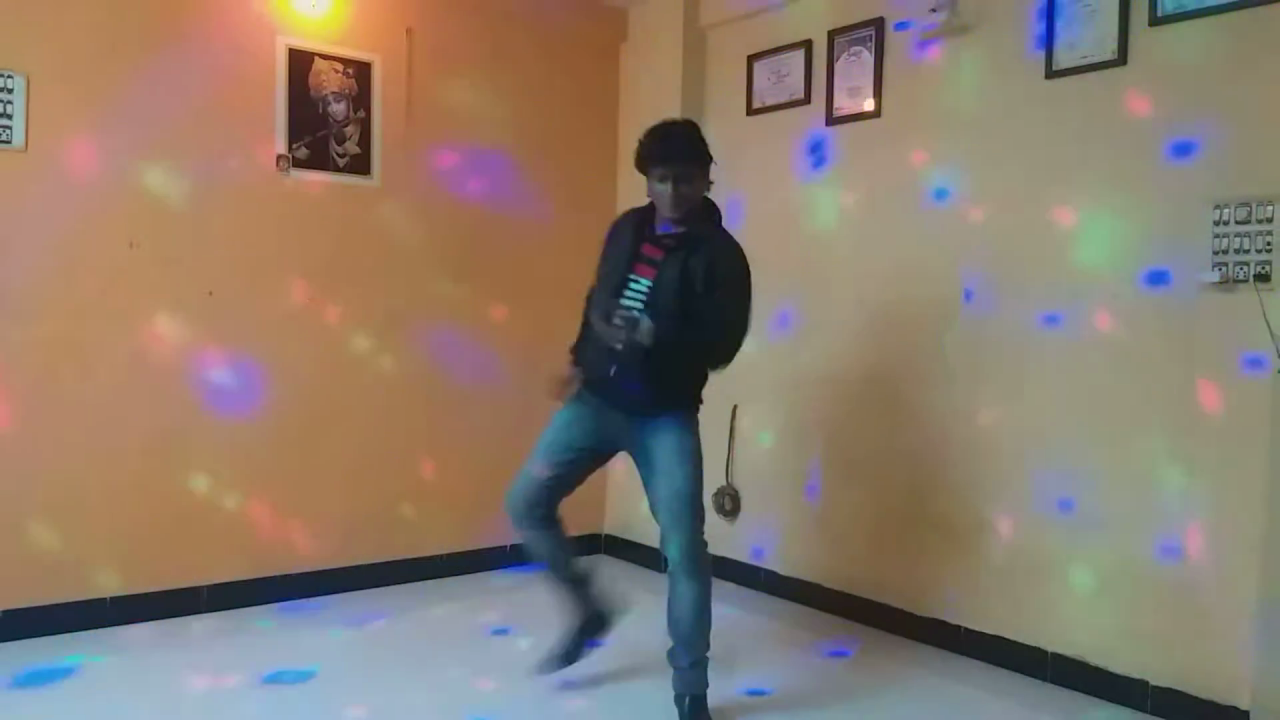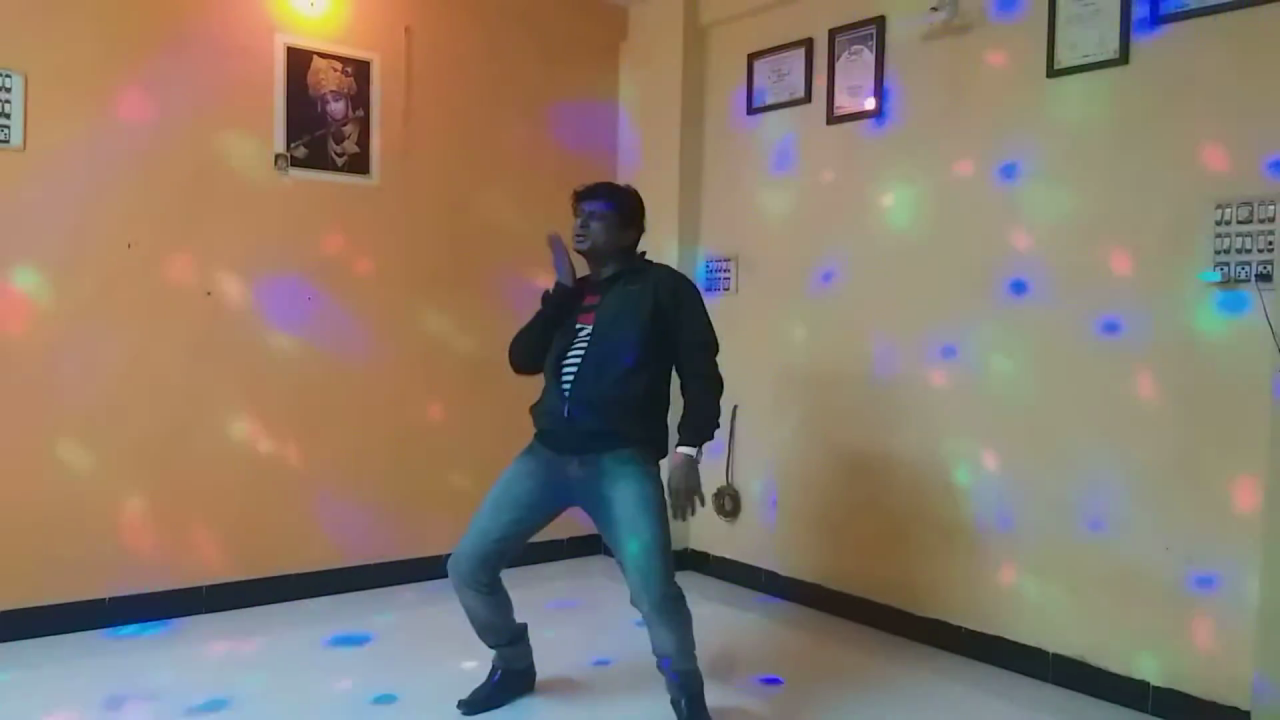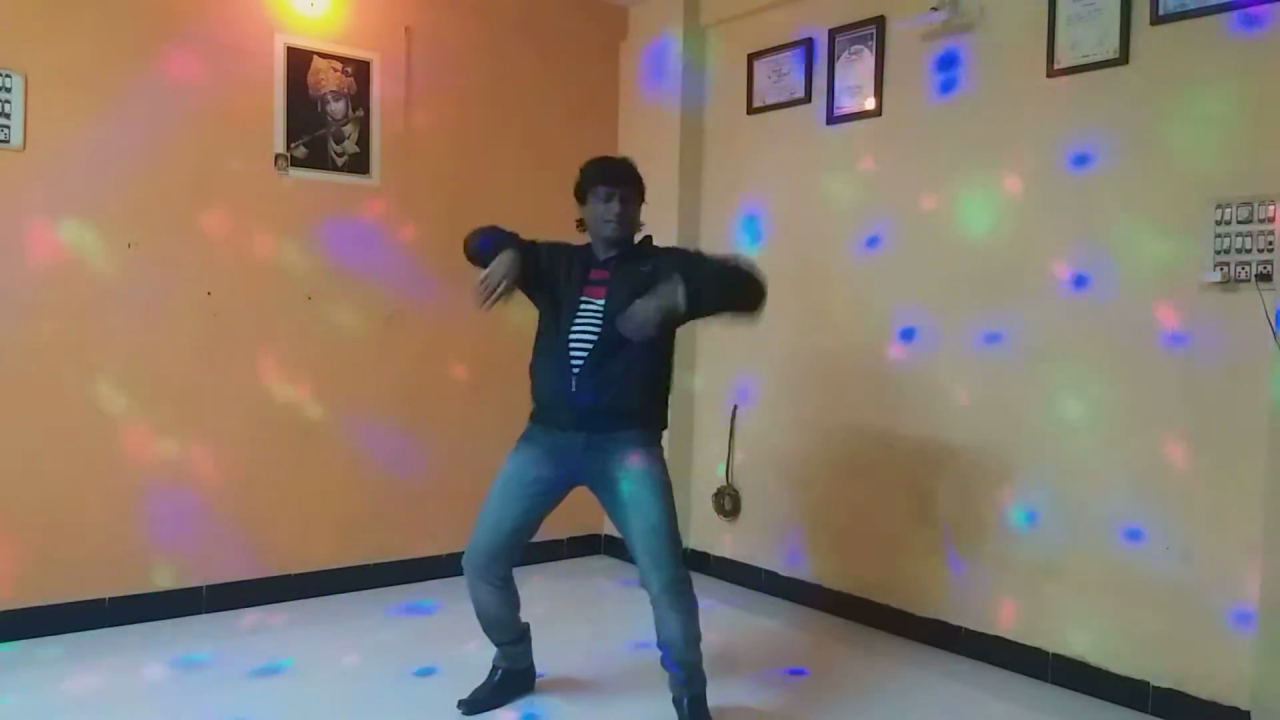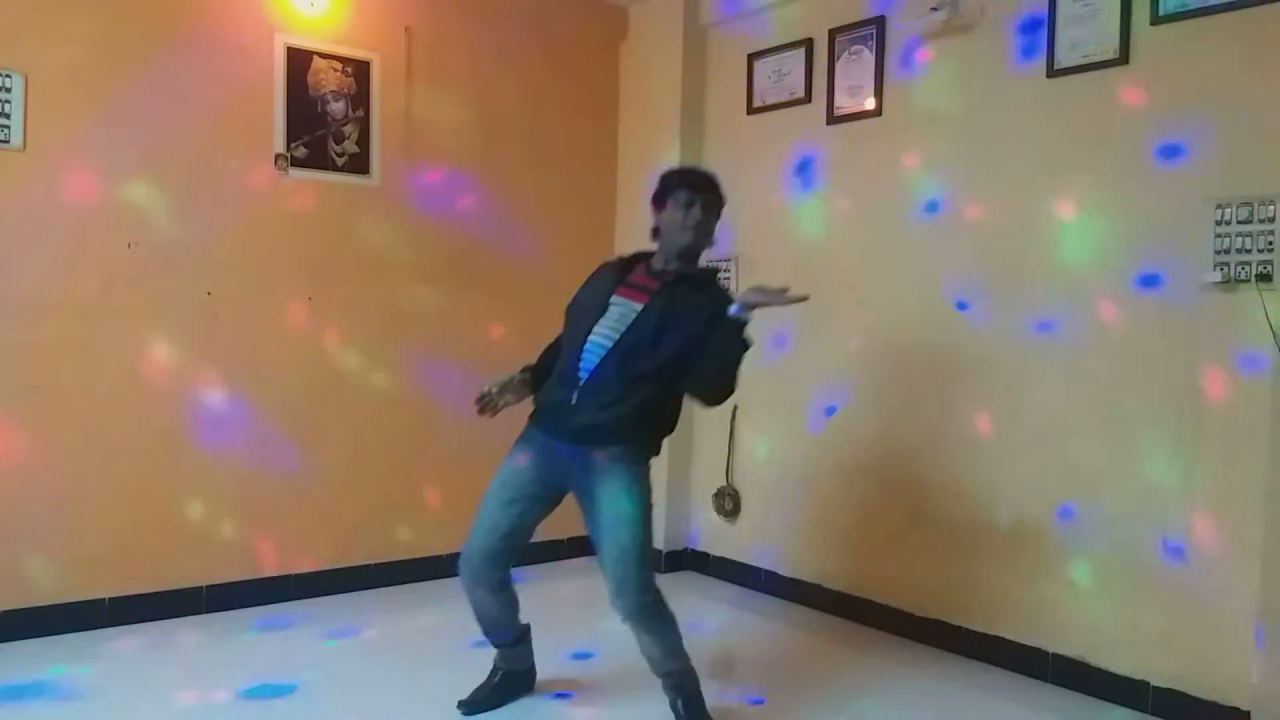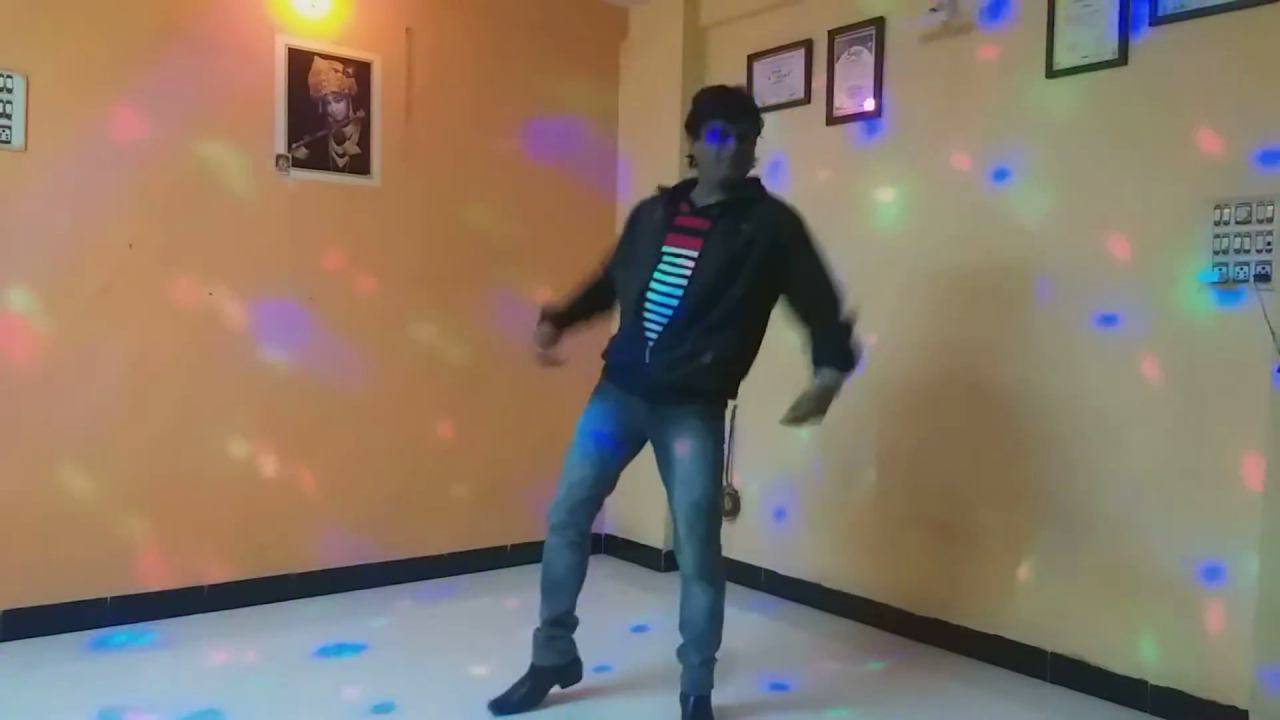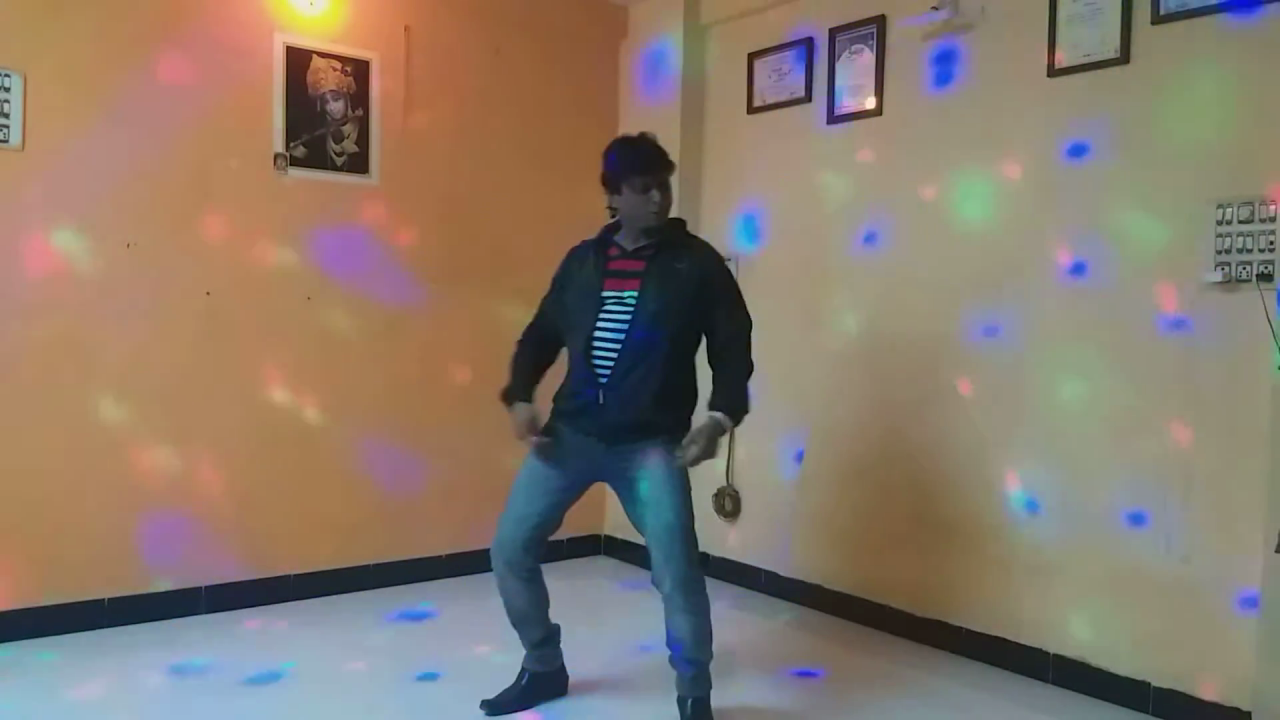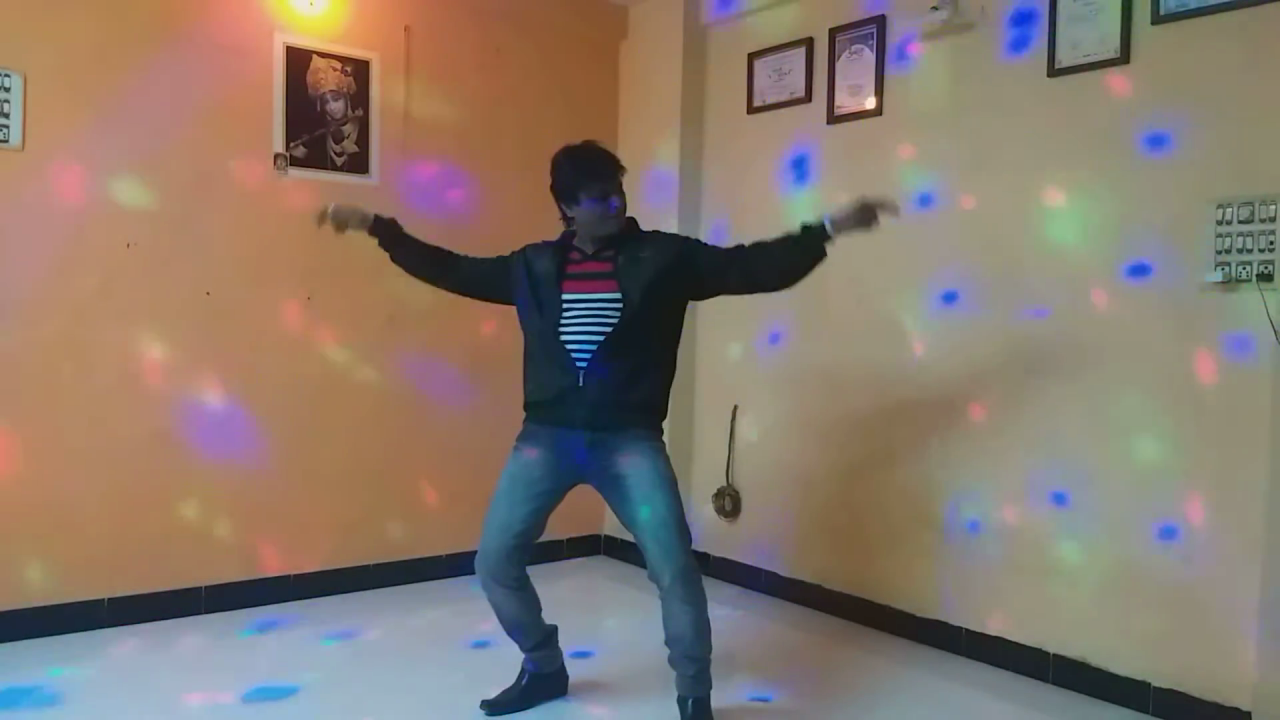
dt=0.7s
person 1, frame 1
left shoulder: (720, 253)
right shoulder: (626, 230)
left elbow: (721, 344)
left wrist: (651, 334)
right wrist: (580, 358)
left hip: (666, 416)
right hip: (595, 400)
left knee: (682, 549)
right knee: (524, 503)
right ankle: (588, 608)
person 1, frame 2
left shoulder: (664, 289)
right shoulder: (572, 297)
left elbow: (701, 375)
right elbow: (523, 359)
left wrist: (687, 452)
right wrist: (560, 290)
left hip: (621, 461)
right hip: (547, 455)
left knee: (653, 590)
right knee: (467, 566)
right ankle: (514, 665)
person 1, frame 3
left shoulder: (662, 269)
right shoulder: (558, 264)
left elbow: (747, 290)
right elbow: (482, 243)
left wrist: (678, 296)
right wrist: (504, 256)
left hip: (625, 441)
right hip: (548, 435)
left knee: (663, 573)
right knee: (482, 559)
right ankle: (514, 665)
person 1, frame 4
left shoulder: (708, 302)
right shoulder: (610, 275)
left elbow: (710, 389)
left wrist: (737, 317)
right wrist: (526, 379)
left hip: (616, 456)
right hip: (543, 437)
left knee: (632, 593)
right knee: (478, 564)
right ankle: (513, 664)
person 1, frame 5
left shoulder: (771, 224)
right shoulder: (653, 212)
left elbow: (820, 304)
right elbow: (614, 283)
left wrist: (831, 366)
right wrist: (556, 318)
left hip: (694, 405)
right hip: (620, 386)
left knee: (696, 551)
right knee: (565, 520)
right ankle: (553, 659)
person 1, frame 6
left shoulder: (697, 263)
right shoulder: (581, 261)
left elbow: (732, 347)
right elbow: (541, 336)
left wrist: (718, 417)
right wrist: (518, 398)
left hip: (651, 441)
right hip: (571, 432)
left knee: (677, 573)
right knee: (511, 549)
right ankle: (544, 668)
person 1, frame 7
left shoulder: (665, 257)
right shoulder: (534, 266)
left elbow: (755, 266)
right elbow: (452, 270)
left wrist: (828, 228)
right wrist: (378, 227)
left hip: (630, 438)
right hip: (547, 435)
left knee: (674, 569)
right knee: (494, 560)
right ankle: (544, 667)
